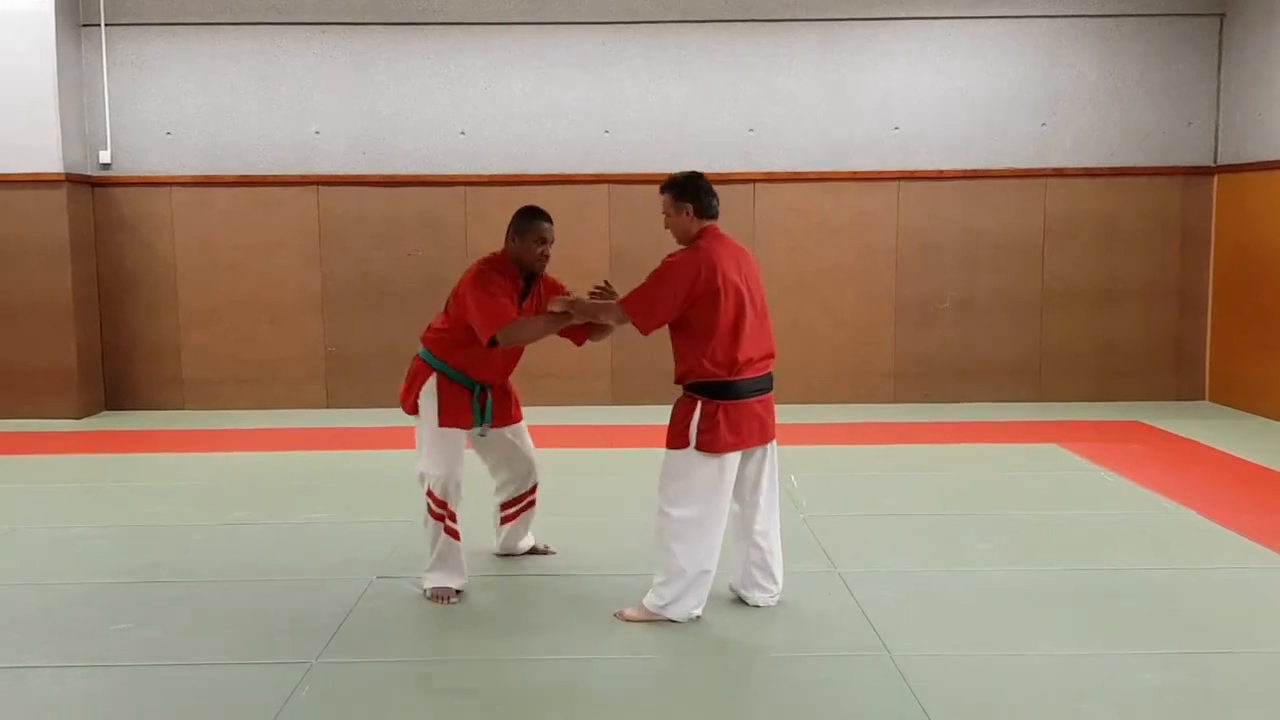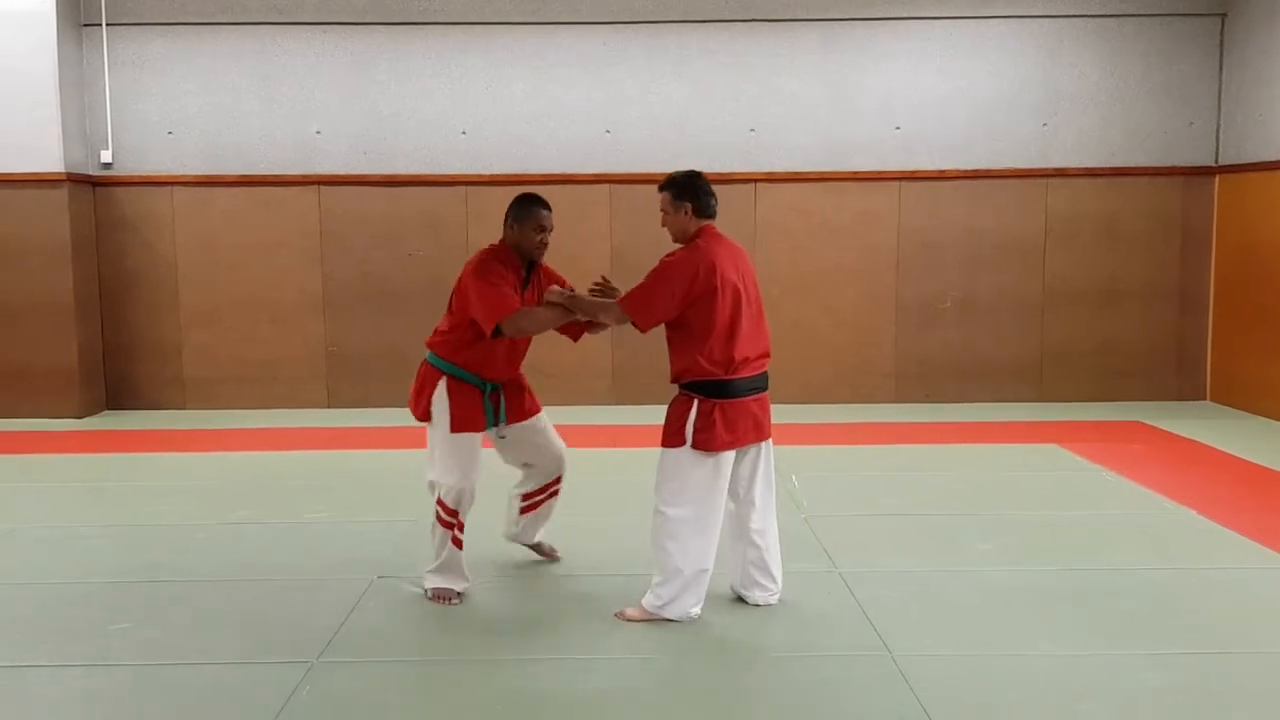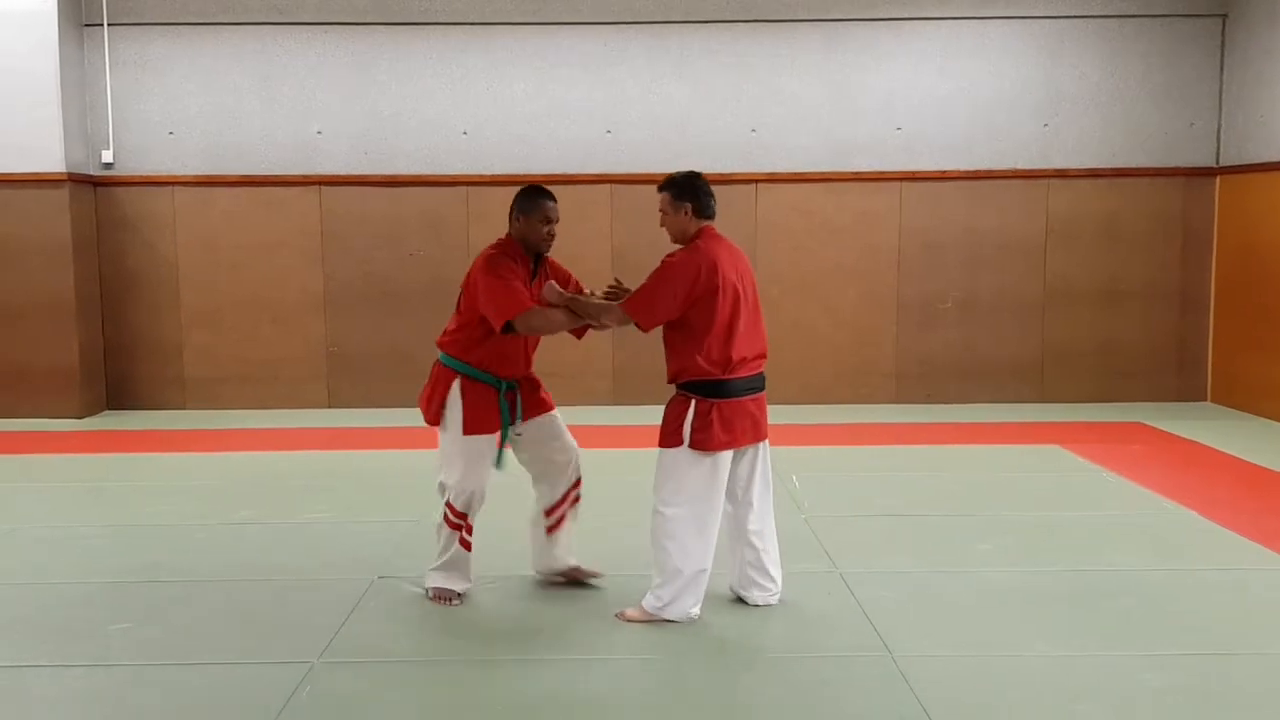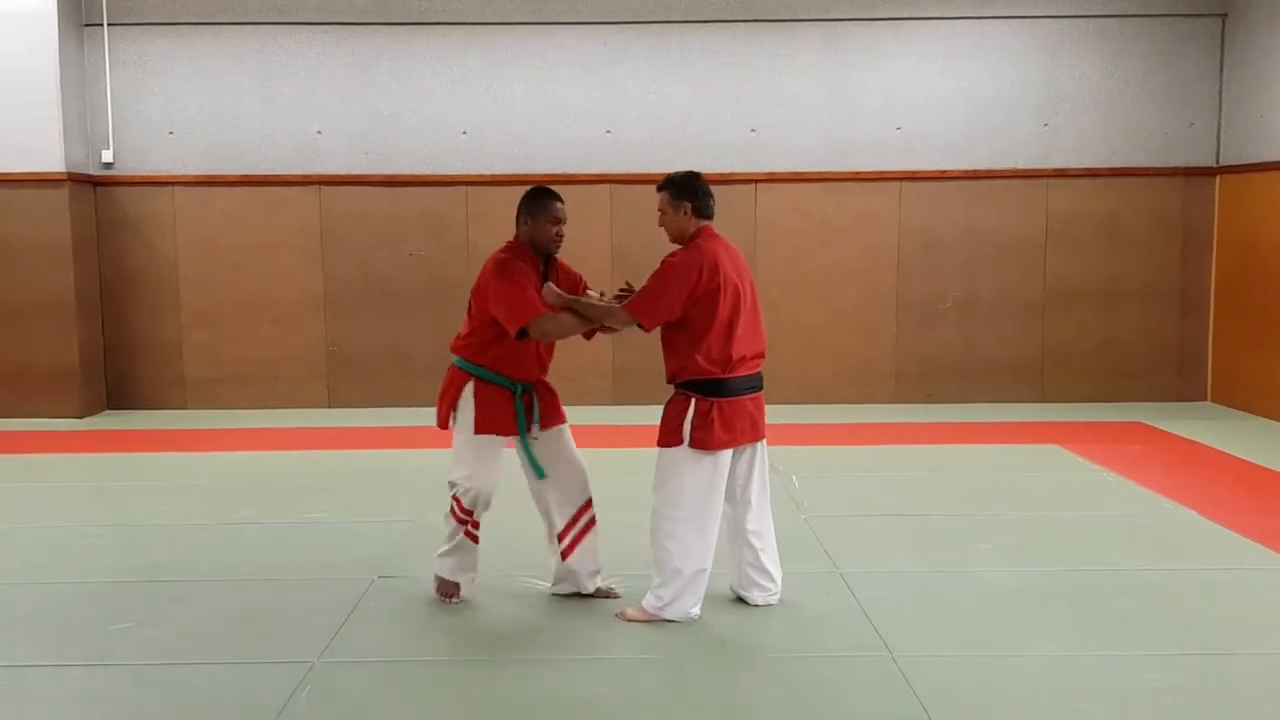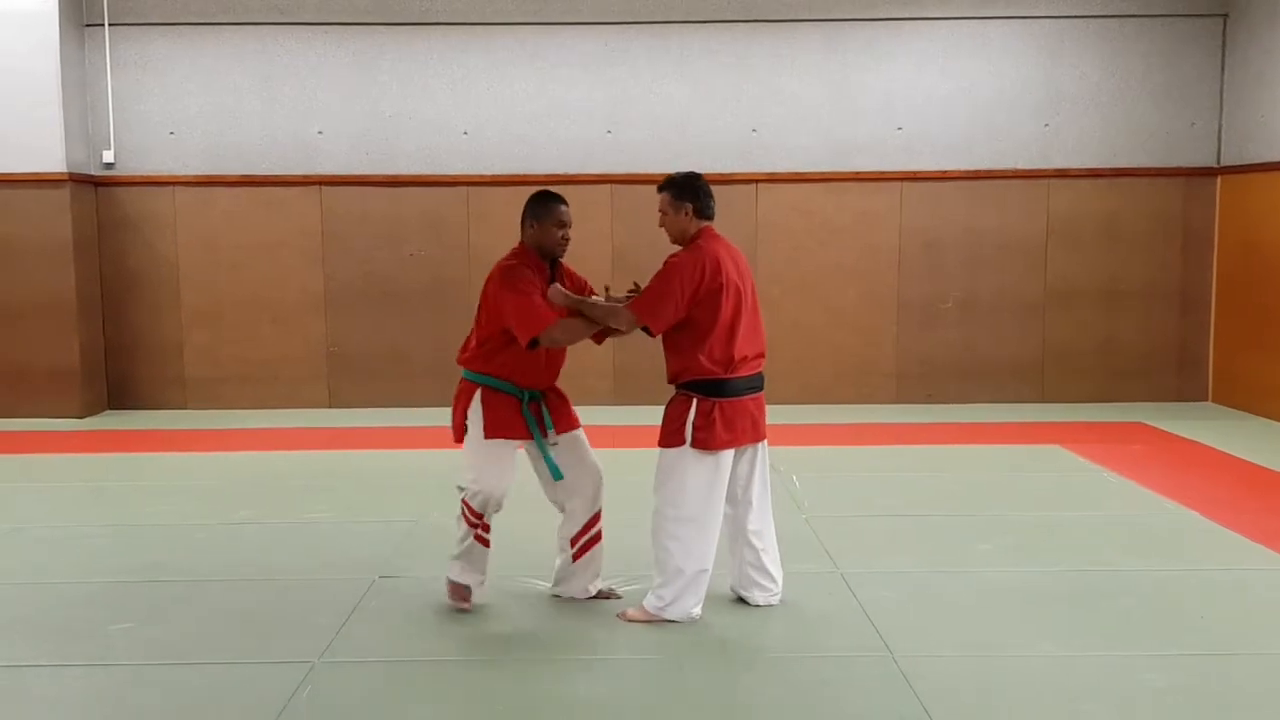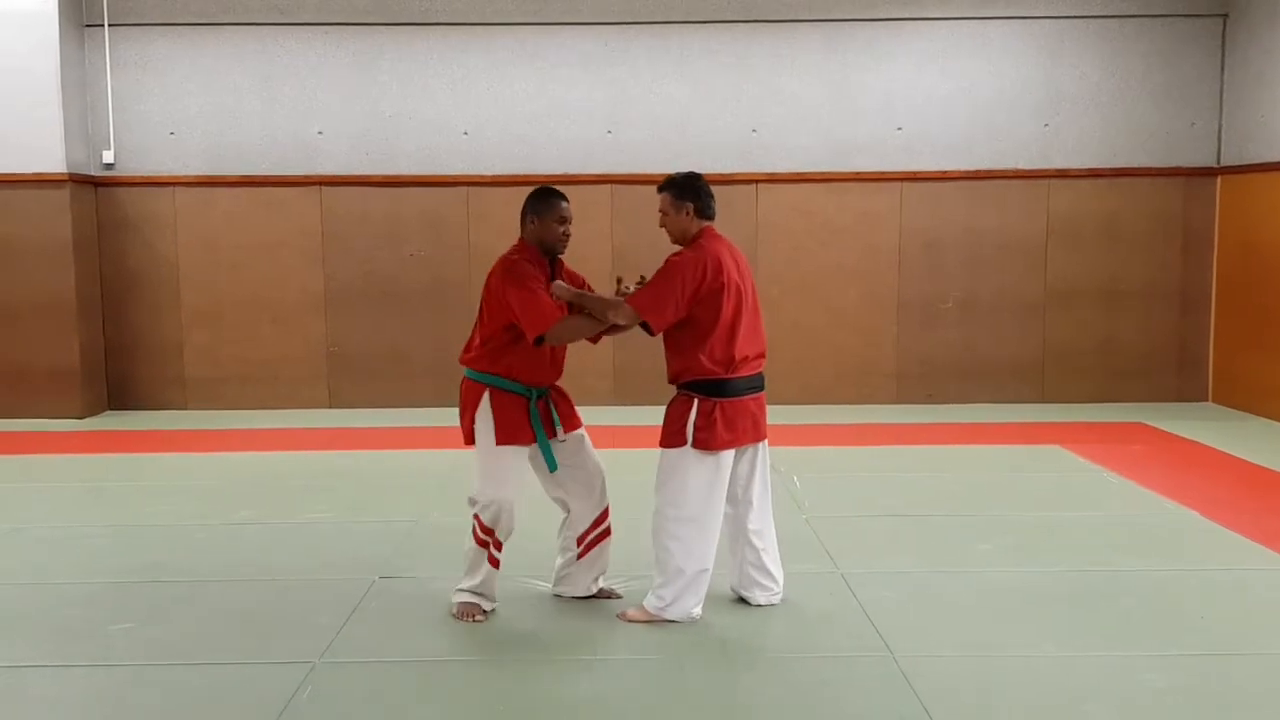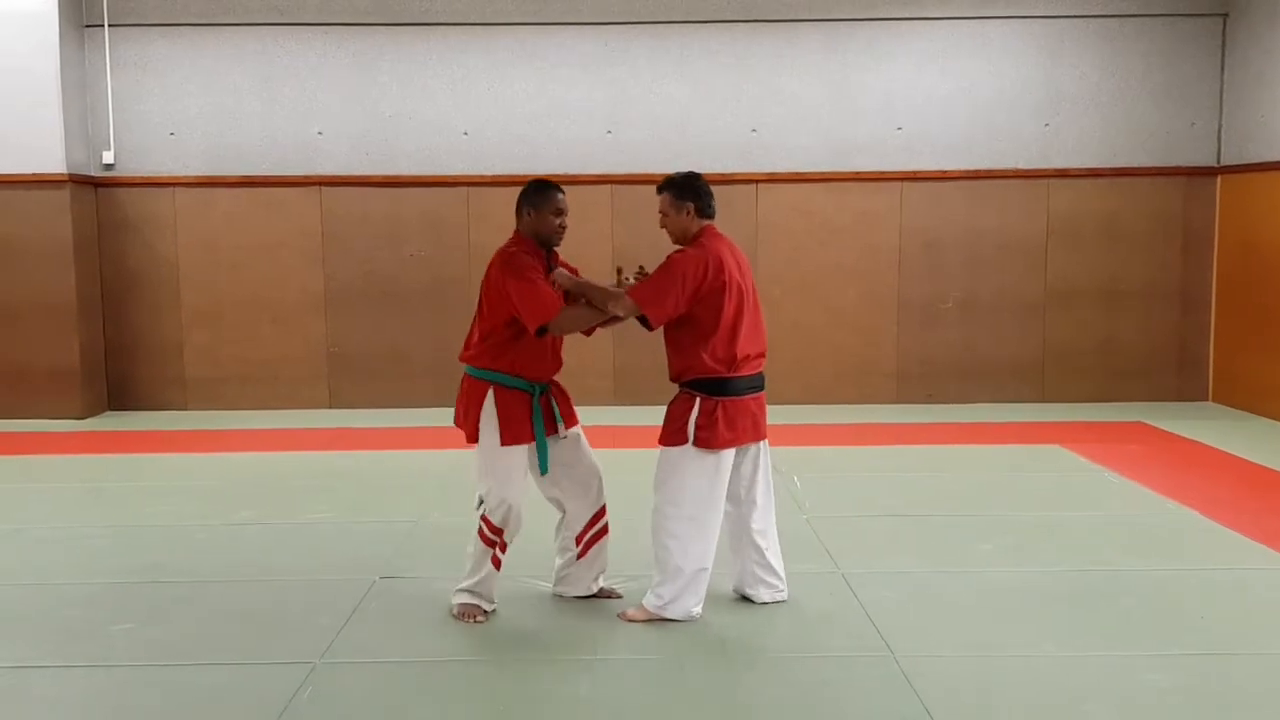
dt=0.1s
person 1, frame 1
left shoulder: (688, 263)
right shoulder: (739, 255)
left elbow: (621, 315)
left wrist: (570, 305)
right wrist: (619, 298)
left hip: (714, 404)
right hip: (755, 397)
left knee: (686, 505)
right knee: (756, 500)
left ankle: (673, 601)
right ankle: (760, 586)
person 1, frame 2
left shoulder: (687, 262)
right shoulder: (736, 254)
left elbow: (620, 315)
left wrist: (566, 299)
right wrist: (620, 295)
left hip: (710, 403)
right hip: (751, 396)
left knee: (683, 505)
right knee: (752, 499)
left ankle: (671, 601)
right ankle: (760, 586)
person 1, frame 3
left shoulder: (687, 262)
right shoulder: (733, 255)
left elbow: (622, 316)
left wrist: (564, 298)
right wrist: (636, 297)
left hip: (707, 404)
right hip: (747, 396)
left knee: (682, 505)
right knee: (749, 500)
left ankle: (671, 602)
right ankle: (760, 586)
person 1, frame 4
left shoulder: (688, 262)
right shoulder: (730, 255)
left elbow: (625, 318)
left wrist: (565, 300)
right wrist: (643, 300)
left hip: (707, 403)
right hip: (745, 395)
left knee: (683, 505)
right knee: (748, 500)
left ankle: (671, 602)
right ankle: (760, 585)
person 1, frame 5
left shoulder: (690, 261)
right shoulder: (730, 255)
left elbow: (628, 320)
left wrist: (569, 299)
right wrist: (645, 299)
left hip: (707, 403)
right hip: (745, 396)
left knee: (684, 506)
right knee: (747, 500)
left ankle: (672, 602)
right ankle: (761, 585)
person 1, frame 6
left shoulder: (691, 261)
right shoulder: (730, 254)
left elbow: (626, 313)
left wrist: (571, 295)
right wrist: (648, 295)
left hip: (708, 403)
right hip: (746, 396)
left knee: (685, 506)
right knee: (748, 500)
left ankle: (673, 602)
right ankle: (761, 585)
person 1, frame 7
left shoulder: (694, 259)
right shoulder: (728, 253)
left elbow: (624, 307)
left wrist: (575, 283)
right wrist: (653, 285)
left hip: (709, 402)
right hip: (746, 395)
left knee: (683, 503)
right knee: (749, 497)
left ankle: (670, 600)
right ankle: (764, 583)
person 2, frame 1
left shoulder: (543, 285)
right shoulder: (484, 277)
left elbow: (593, 330)
right elbow: (510, 334)
right wrist: (567, 315)
left hip: (491, 388)
right hip: (445, 382)
left knee: (520, 466)
right knee: (444, 476)
left ankle: (514, 539)
right ankle: (443, 574)
person 2, frame 2
left shoulder: (542, 276)
right shoulder: (485, 268)
left elbow: (587, 323)
right elbow: (515, 324)
right wrist: (574, 309)
left hip: (503, 386)
right hip: (454, 385)
left knee: (549, 457)
right knee: (456, 483)
left ankle: (525, 530)
right ankle: (445, 575)
person 2, frame 3
left shoulder: (548, 270)
right shoulder: (494, 264)
left elbow: (584, 314)
right elbow: (528, 322)
right wrist: (589, 312)
left hip: (516, 386)
right hip: (469, 385)
left knee: (562, 462)
right knee: (466, 487)
left ankle: (554, 558)
right ankle: (449, 577)
person 2, frame 4
left shoulder: (558, 272)
right shoulder: (504, 268)
left elbow: (597, 316)
right elbow: (541, 327)
left hip: (530, 391)
right hip: (482, 389)
left knee: (568, 481)
right knee: (475, 485)
left ankle: (577, 577)
right ankle: (452, 568)
person 2, frame 5
left shoulder: (563, 276)
right shoulder: (511, 275)
left elbow: (603, 325)
right elbow: (550, 336)
left hip: (541, 399)
right hip: (493, 397)
left knee: (584, 484)
right knee: (486, 490)
left ankle: (577, 580)
right ankle: (464, 571)
person 2, frame 6
left shoulder: (562, 273)
right shoulder: (514, 270)
left elbow: (601, 322)
right elbow: (557, 333)
left hip: (544, 399)
right hip: (498, 399)
left knee: (587, 483)
right knee: (496, 501)
left ankle: (579, 581)
right ankle: (474, 591)
person 2, frame 7
left shoulder: (554, 265)
right shoulder: (514, 263)
left elbow: (588, 313)
right elbow: (559, 322)
left hip: (540, 394)
right hip: (499, 396)
left knee: (583, 484)
right knee: (504, 501)
left ankle: (579, 581)
right ankle: (474, 594)
